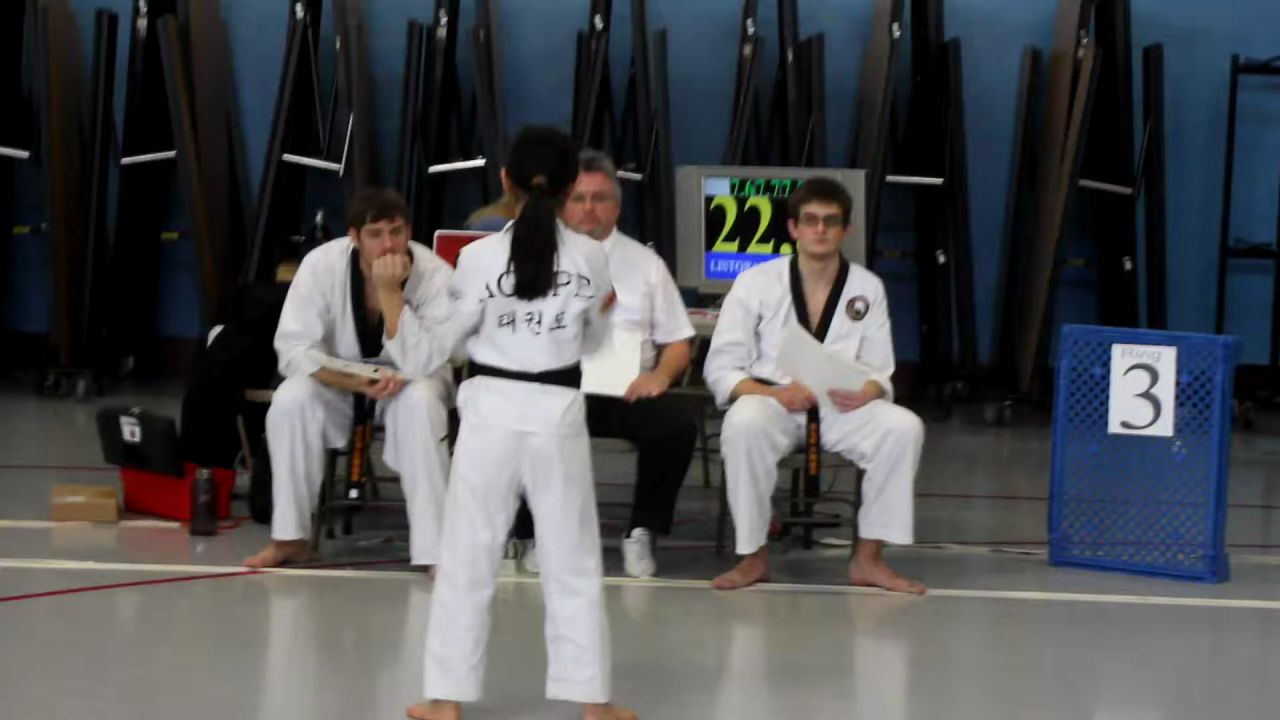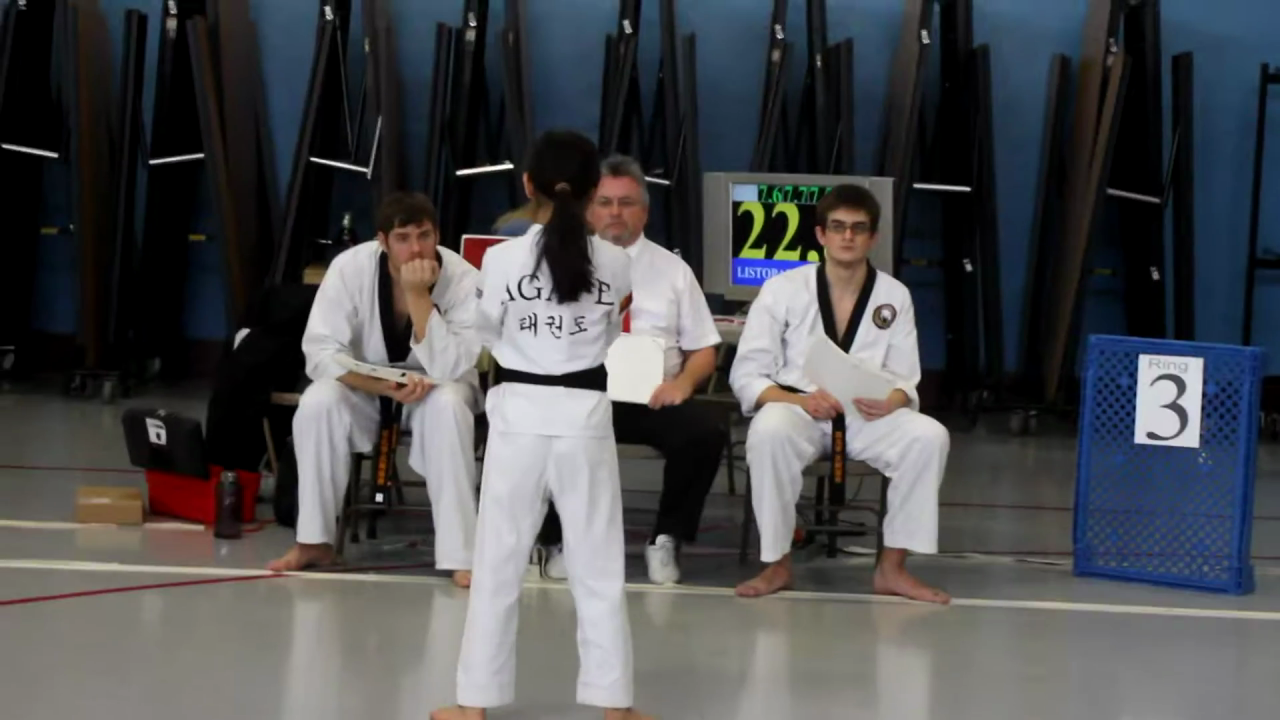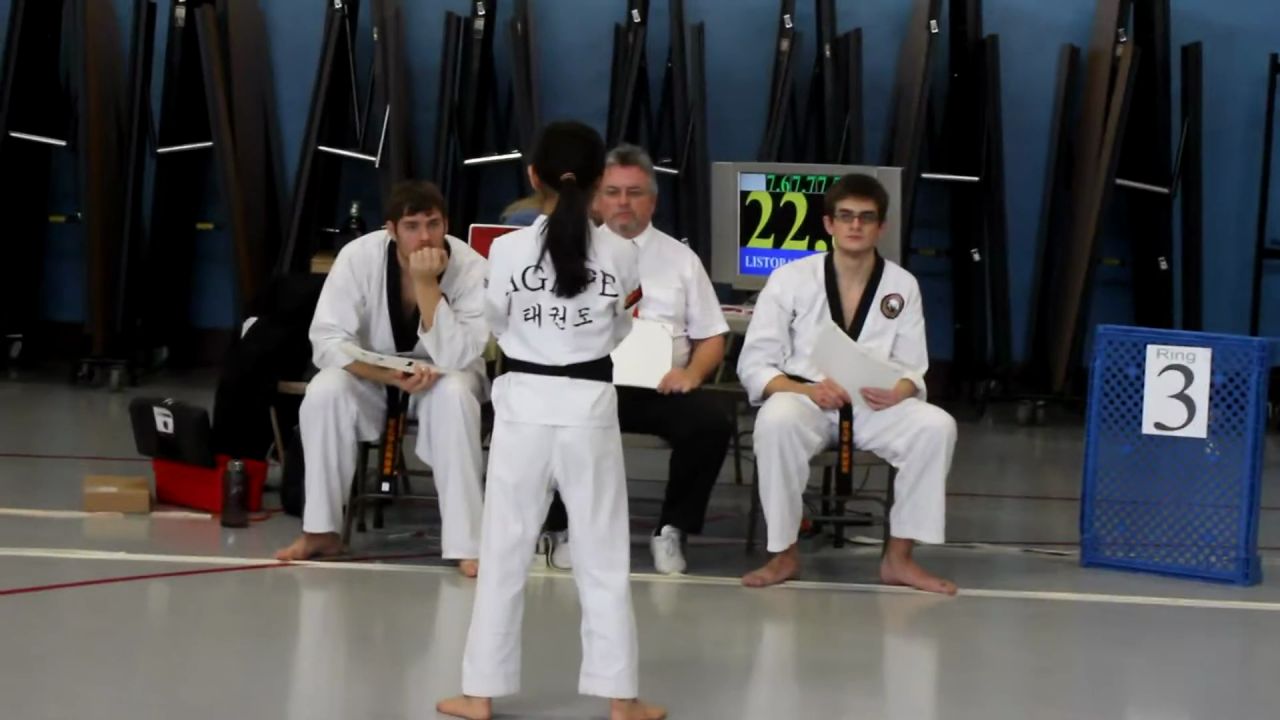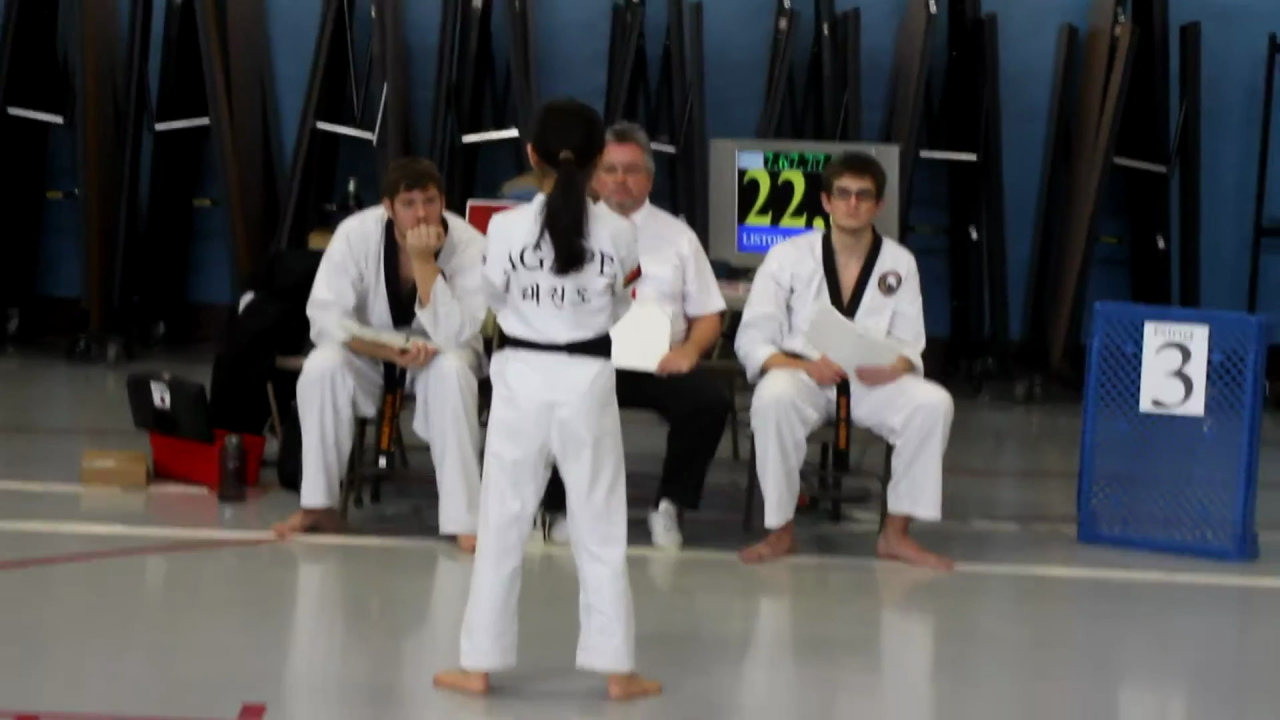
dt=0.3s
person 1, frame 1
left shoulder: (479, 255)
right shoulder: (591, 258)
left elbow: (459, 331)
right elbow: (596, 341)
left hip: (491, 412)
right hip: (557, 415)
left knee: (467, 558)
right knee: (574, 561)
person 1, frame 2
left shoulder: (502, 258)
right shoulder: (613, 262)
left elbow: (489, 334)
left hip: (519, 417)
right hip: (583, 418)
left knee: (498, 562)
right knee: (598, 564)
person 1, frame 3
left shoulder: (508, 249)
right shoulder: (620, 254)
left elbow: (496, 323)
right elbow: (619, 333)
left hip: (524, 406)
right hip: (589, 409)
left knee: (504, 551)
right knee: (603, 555)
person 1, frame 4
left shoulder: (506, 227)
right shoulder: (617, 232)
left elbow: (494, 299)
right elbow: (617, 309)
left hip: (522, 381)
right hip: (587, 385)
left knee: (501, 525)
right knee: (601, 529)
left ankle: (479, 664)
right ankle: (616, 667)
person 2, frame 1
left shoulder: (646, 263)
left elbow: (678, 342)
left wrist: (661, 374)
left hip: (627, 391)
left knee: (678, 425)
left ankle: (641, 533)
right ankle: (534, 534)
person 2, frame 2
left shoulder: (673, 268)
left elbow: (704, 348)
left wrist: (684, 381)
left hip: (652, 398)
left knee: (706, 432)
left ankle: (666, 539)
right ankle: (559, 540)
person 2, frame 3
left shoulder: (681, 258)
left elbow: (712, 337)
left wrist: (692, 371)
left hip: (660, 386)
left knee: (713, 421)
left ankle: (672, 530)
right ankle: (565, 529)
person 2, frame 4
left shoulder: (678, 235)
left elbow: (708, 315)
left wrist: (690, 349)
left hip: (658, 363)
left knee: (710, 399)
left ankle: (669, 504)
right ankle: (563, 505)
person 3, frame 1
left shoulder: (867, 287)
right shoulder: (755, 282)
left elbow: (878, 369)
right elbow: (720, 367)
left wrist: (866, 391)
right wrist: (774, 393)
left hip: (842, 407)
right hip: (772, 402)
left knee: (903, 427)
right knee: (743, 425)
left ankle: (868, 557)
right ankle: (754, 555)
person 3, frame 2
left shoulder: (895, 295)
right shoulder: (782, 289)
left elbow: (905, 377)
right elbow: (746, 373)
left wrist: (892, 400)
right wrist: (798, 400)
left hip: (867, 415)
right hip: (798, 410)
left knee: (929, 436)
right knee: (769, 433)
left ankle: (892, 566)
right ankle: (777, 562)
person 3, frame 3
left shoulder: (903, 285)
right shoulder: (790, 278)
left elbow: (912, 367)
right elbow: (754, 362)
left wrist: (899, 390)
right wrist: (807, 390)
left hip: (875, 405)
right hip: (805, 399)
left knee: (936, 426)
right knee: (776, 422)
left ankle: (899, 556)
right ankle: (783, 552)
person 3, frame 4
left shoulder: (900, 262)
right shoulder: (788, 255)
left elbow: (909, 343)
right elbow: (751, 338)
left wrist: (895, 367)
right wrist: (803, 366)
left hip: (873, 382)
right hip: (802, 376)
left knee: (934, 403)
right knee: (773, 398)
left ankle: (895, 532)
right ankle: (781, 528)
person 4, frame 1
left shoulder: (435, 276)
right shoulder: (322, 265)
left elbow: (422, 364)
right elbow: (293, 349)
left wrist: (390, 293)
right wrist: (359, 383)
left hip: (408, 381)
right hip: (337, 382)
left knee: (421, 405)
right knee: (290, 402)
left ankle: (435, 548)
right ankle: (289, 536)
person 4, frame 2
left shoulder: (463, 279)
right shoulder: (350, 268)
left elbow: (450, 369)
right elbow: (321, 351)
left wrist: (418, 296)
right wrist: (385, 388)
left hip: (435, 385)
right hip: (364, 383)
left knee: (447, 408)
right knee: (317, 405)
left ankle: (460, 555)
right ankle: (313, 540)
person 4, frame 3
left shoulder: (472, 269)
right shoulder: (359, 257)
left elbow: (457, 359)
right elbow: (329, 341)
left wrist: (427, 284)
right wrist: (393, 376)
left hip: (441, 374)
right hip: (371, 372)
left knee: (454, 397)
right knee: (324, 393)
left ankle: (467, 543)
right ankle: (320, 529)
person 4, frame 4
left shoulder: (469, 245)
right shoulder: (356, 233)
left elbow: (454, 335)
right elbow: (326, 316)
left wrist: (424, 262)
right wrist: (390, 352)
left hip: (439, 351)
right hip: (368, 348)
left knee: (451, 374)
right knee: (321, 369)
left ankle: (464, 518)
right ankle: (318, 504)
